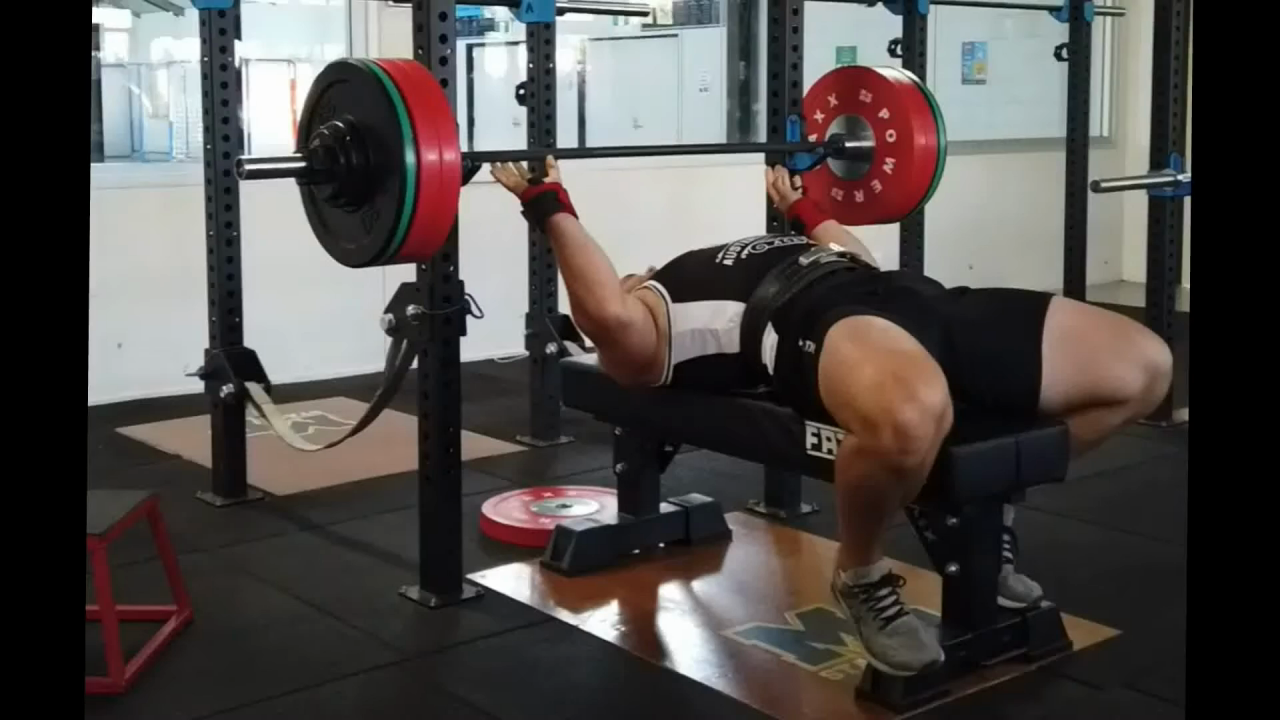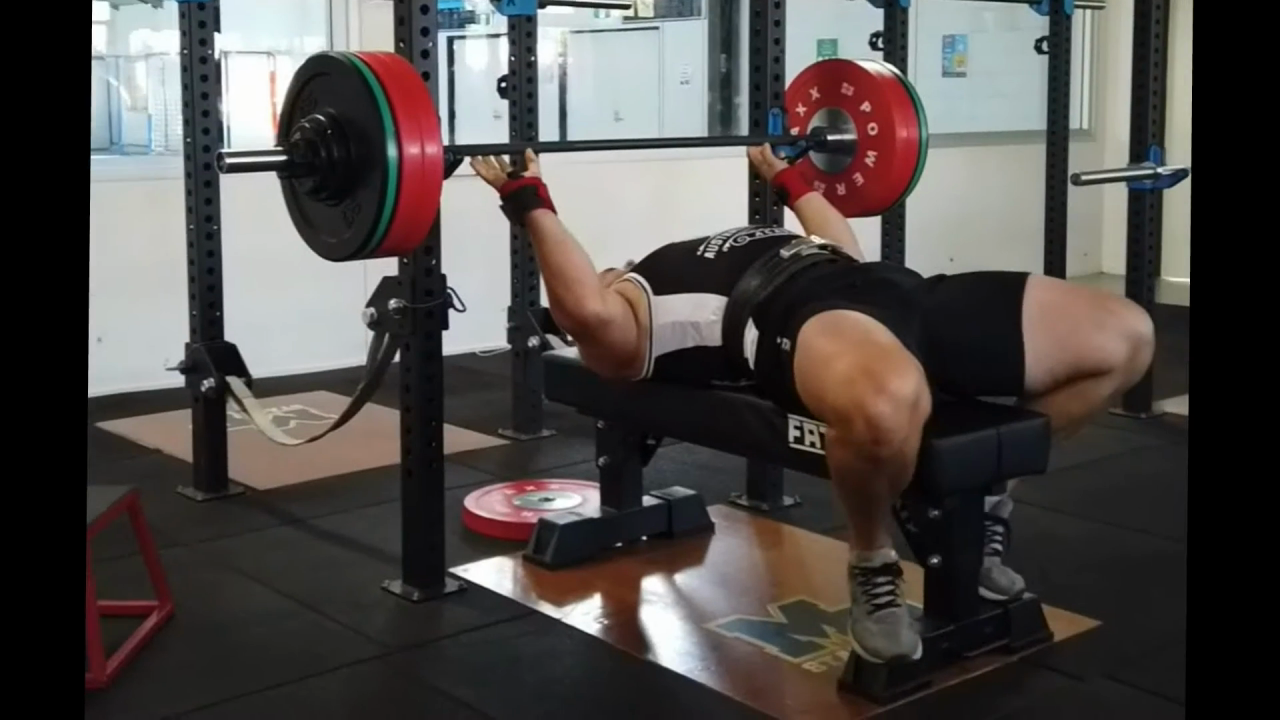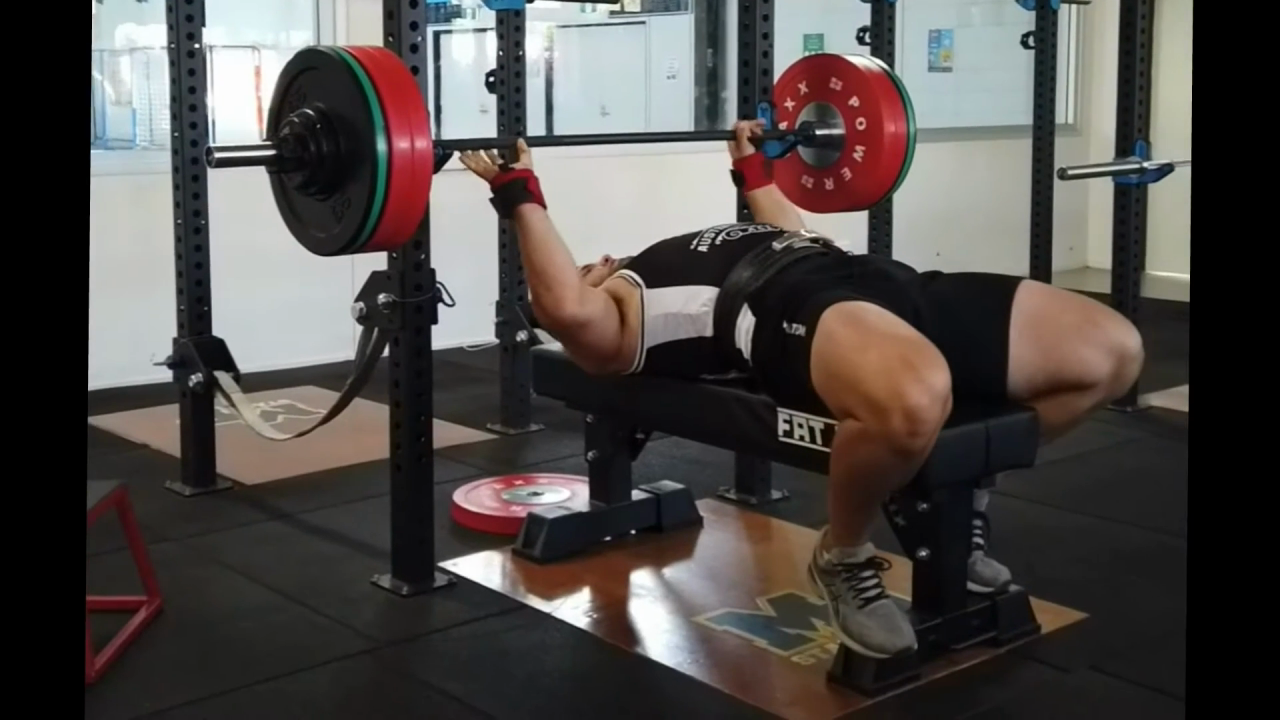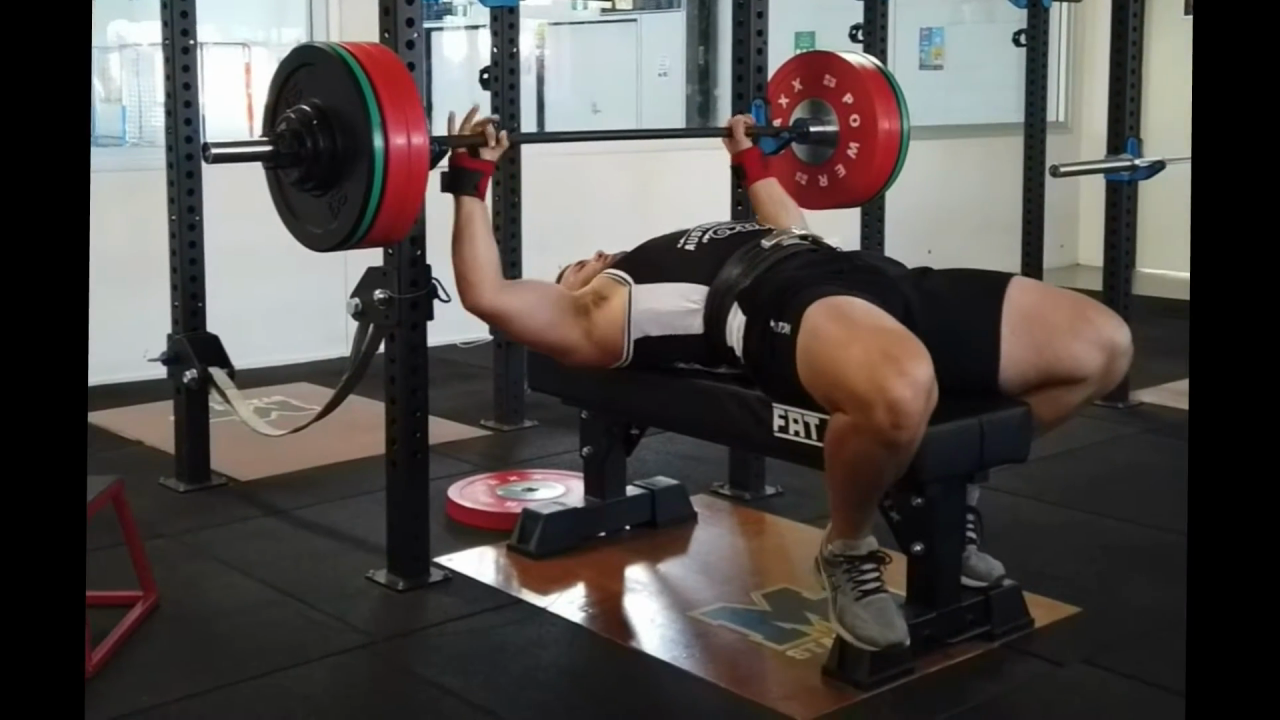
dt=0.5s
person 1, frame 1
left shoulder: (723, 281)
right shoulder: (637, 342)
left elbow: (858, 268)
right elbow: (606, 310)
left wrist: (799, 206)
right wrist: (548, 205)
left knee: (1143, 366)
right knee: (910, 416)
right ankle: (860, 576)
person 1, frame 2
left shoulder: (705, 277)
right shoulder: (620, 335)
left elbow: (844, 252)
right elbow: (587, 308)
left wrist: (784, 175)
right wrist: (527, 200)
left knee: (1124, 336)
right knee: (888, 404)
left ankle: (982, 492)
right ankle: (872, 561)
person 1, frame 3
left shoulder: (667, 275)
right shoulder: (610, 327)
left elbow: (784, 237)
right elbow: (565, 309)
left wrist: (748, 166)
right wrist: (518, 193)
left knee: (1112, 351)
right knee: (913, 401)
right ankle: (842, 558)
person 1, frame 4
left shoulder: (659, 272)
right shoulder: (590, 322)
left elbow: (790, 236)
right elbow: (488, 295)
left wrist: (750, 160)
right wrist: (470, 179)
left knee: (1102, 345)
right knee: (899, 392)
right ankle: (848, 550)
